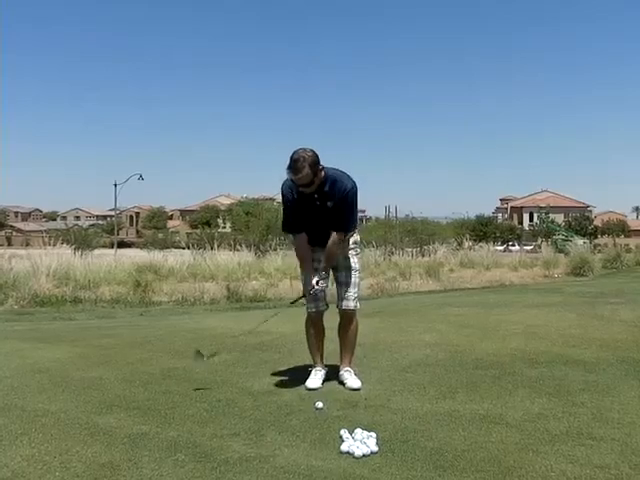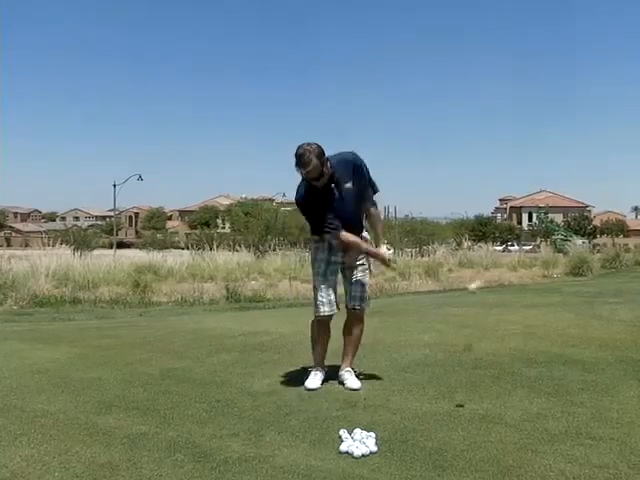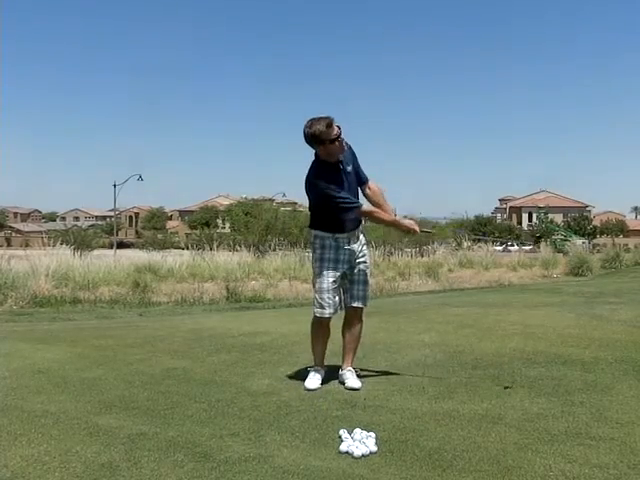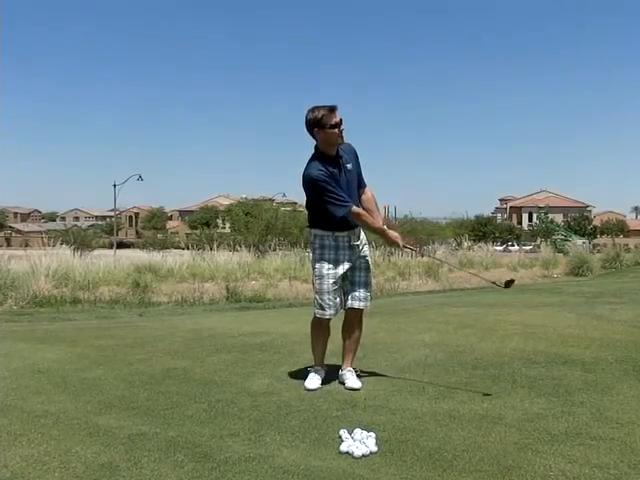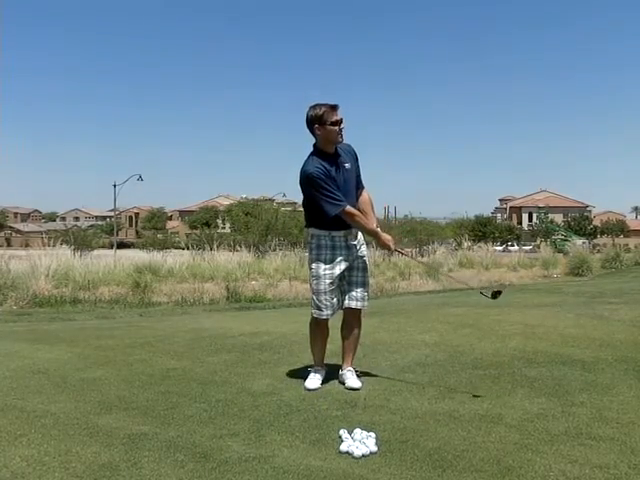
dt=0.7s
person 1, frame 1
left shoulder: (344, 185)
right shoulder: (289, 190)
left elbow: (338, 236)
right elbow: (299, 236)
left wrist: (329, 272)
right wrist: (309, 275)
left hip: (343, 245)
right hip: (311, 248)
left knee: (348, 309)
right knee: (314, 311)
left ankle: (346, 367)
right ankle: (318, 367)
person 1, frame 2
left shoulder: (351, 162)
right shoulder: (305, 196)
left elbow: (369, 204)
right elbow: (338, 235)
left wrist: (378, 245)
right wrist: (375, 254)
left hip: (359, 243)
right hip: (326, 246)
left knee: (357, 310)
right knee: (324, 312)
left ankle: (347, 368)
right ankle: (317, 368)
person 1, frame 3
left shoulder: (346, 151)
right shoulder: (318, 181)
left elbow: (368, 187)
right elbow: (364, 211)
left wrist: (395, 217)
right wrist: (399, 224)
left hip: (356, 239)
right hip: (329, 243)
left knee: (355, 309)
right knee: (323, 311)
left ankle: (347, 368)
right ankle: (317, 368)
person 1, frame 4
left shoulder: (349, 152)
right shoulder: (314, 174)
left elbow: (364, 192)
right elbow: (352, 212)
left wrist: (382, 226)
right wrist: (384, 233)
left hip: (357, 238)
right hip: (328, 243)
left knee: (356, 309)
right knee: (324, 311)
left ankle: (347, 369)
right ankle: (317, 368)
person 1, frame 5
left shoulder: (348, 152)
right shoulder: (312, 170)
left elbow: (361, 193)
right elbow: (345, 211)
left wrist: (375, 227)
right wrist: (378, 236)
left hip: (355, 238)
right hip: (326, 243)
left knee: (354, 309)
right knee: (322, 312)
left ankle: (347, 368)
right ankle: (318, 368)
